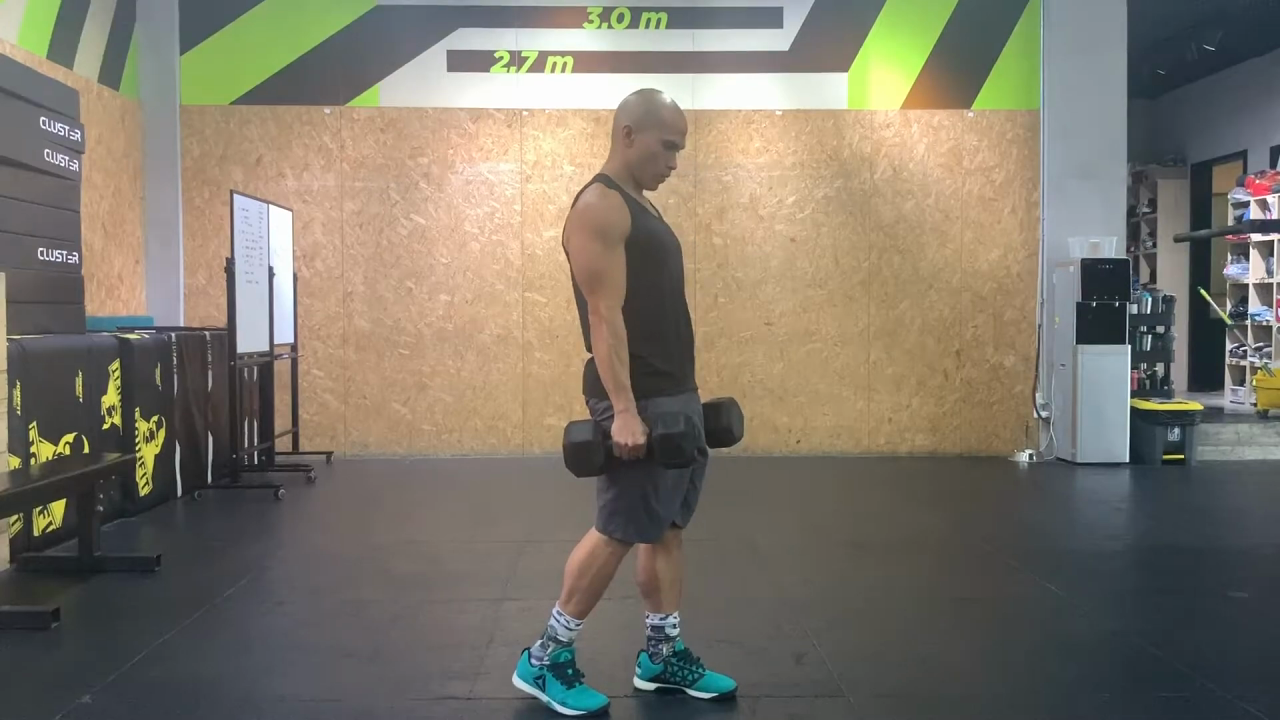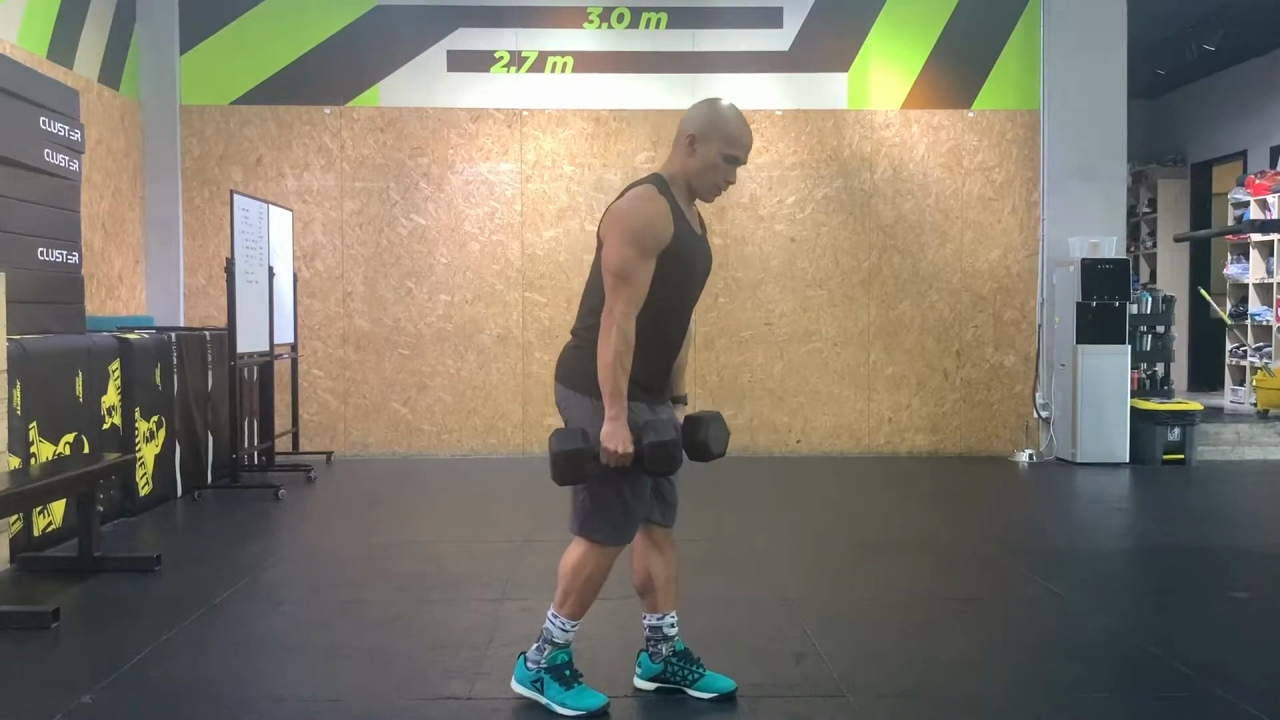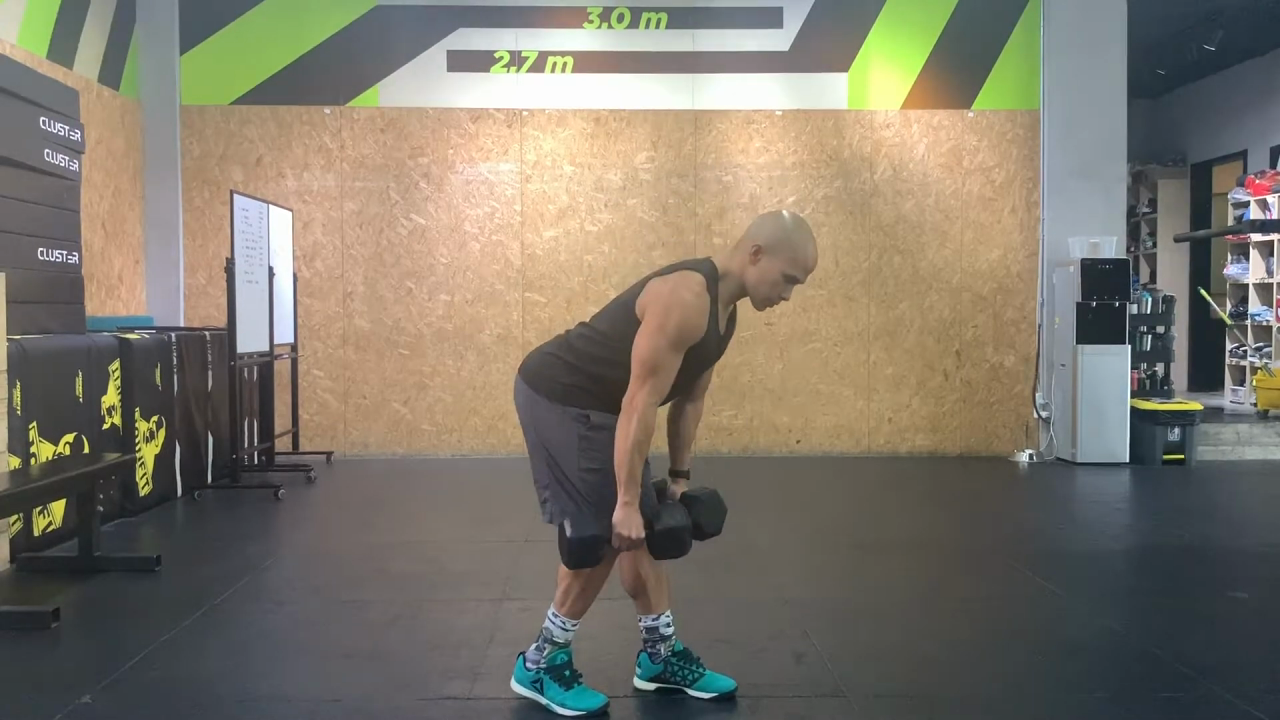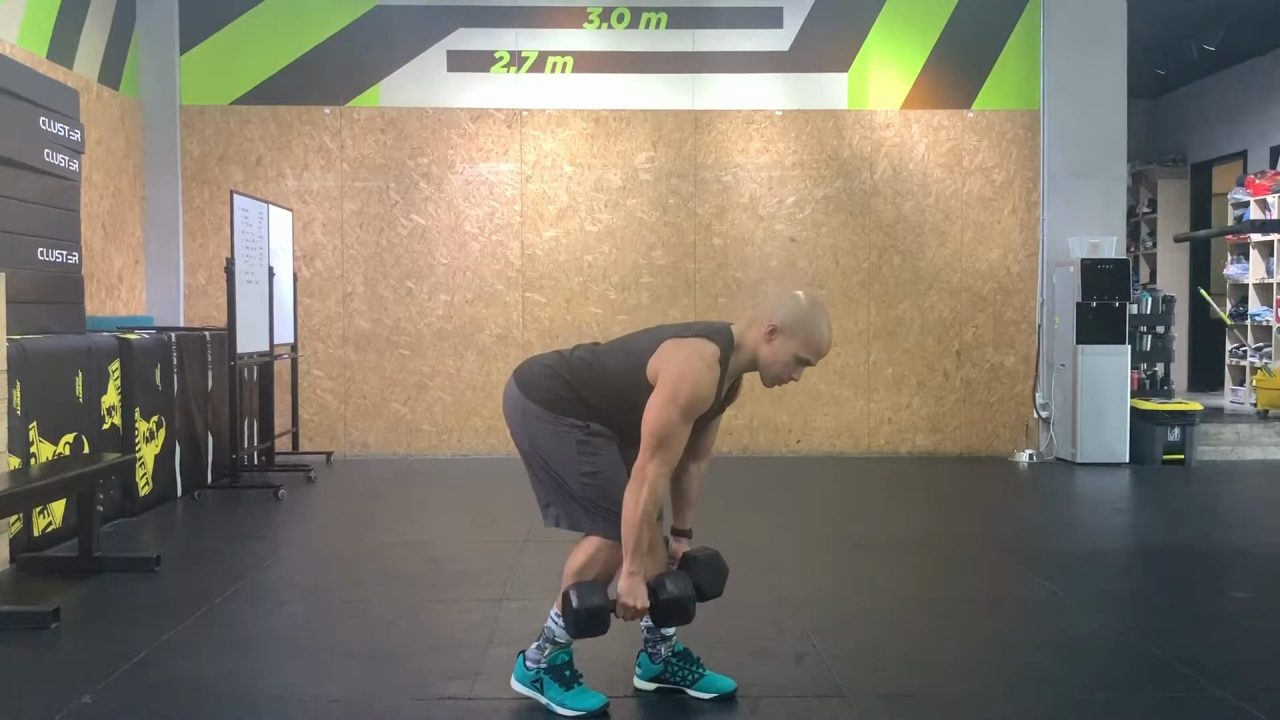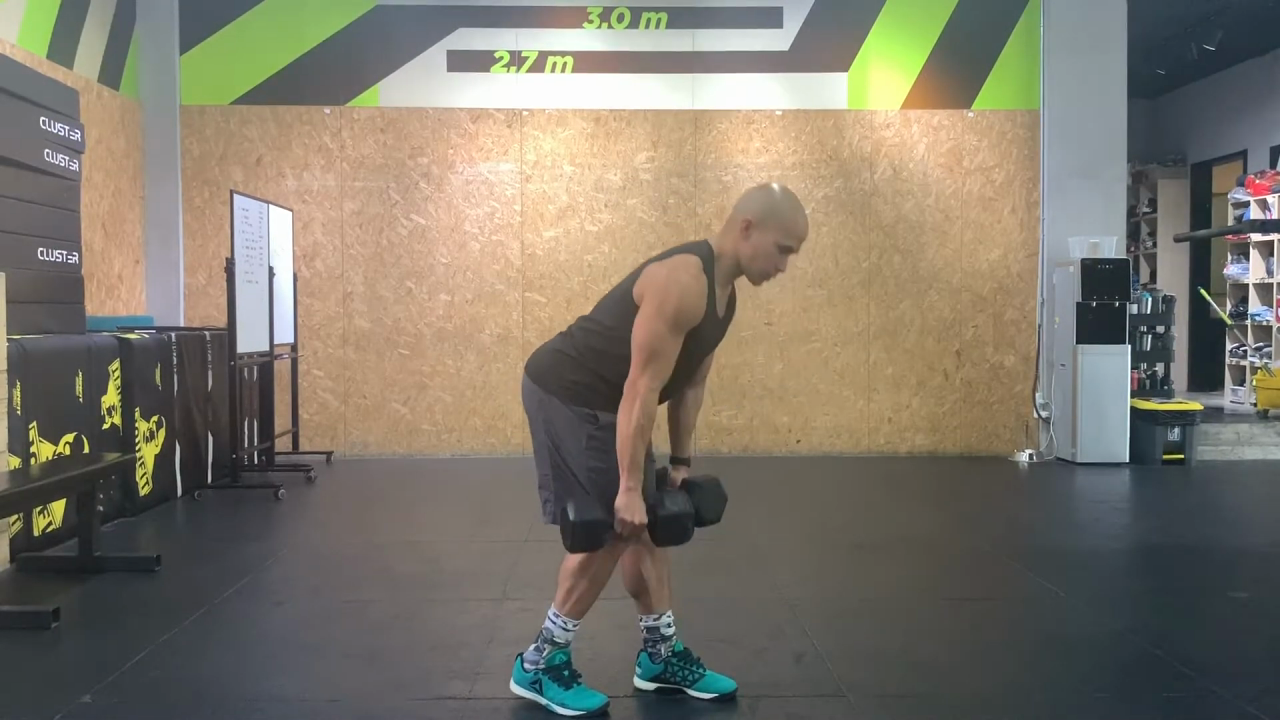
dt=1s
person 1, frame 1
left shoulder: (640, 206)
right shoulder: (599, 208)
right elbow: (605, 315)
right wrist: (624, 410)
left hip: (677, 392)
right hip: (638, 400)
left knee: (668, 527)
right knee: (620, 529)
left ankle: (663, 654)
right ankle: (546, 659)
person 1, frame 2
left shoulder: (690, 217)
right shoulder: (642, 209)
right elbow: (618, 320)
left wrist: (677, 401)
right wrist: (614, 417)
left hip: (650, 395)
right hip: (603, 393)
left knee: (657, 523)
right knee: (606, 531)
left ankle: (662, 654)
right ankle: (541, 662)
person 1, frame 3
left shoulder: (723, 309)
right shoulder: (684, 299)
left elbow: (689, 399)
right elbow: (640, 404)
left wrist: (680, 476)
right wrist: (626, 503)
left hip: (595, 403)
right hip: (557, 395)
left knee: (642, 530)
right knee: (608, 532)
left ankle: (661, 655)
right ankle: (540, 663)
person 1, frame 4
left shoulder: (727, 371)
right shoulder: (697, 368)
left elbow: (692, 459)
right elbow: (650, 474)
left wrist: (682, 535)
right wrist: (632, 574)
left hip: (588, 410)
right hip: (545, 404)
left knee: (644, 528)
right knee: (613, 530)
left ankle: (660, 654)
right ankle: (542, 661)
person 1, frame 5
left shoulder: (722, 290)
right shoulder: (683, 281)
left elbow: (689, 385)
right elbow: (641, 389)
left wrist: (680, 464)
right wrist: (629, 488)
left hip: (602, 400)
right hip: (566, 395)
left knee: (646, 525)
right knee: (611, 529)
left ankle: (660, 653)
right ankle: (540, 663)
